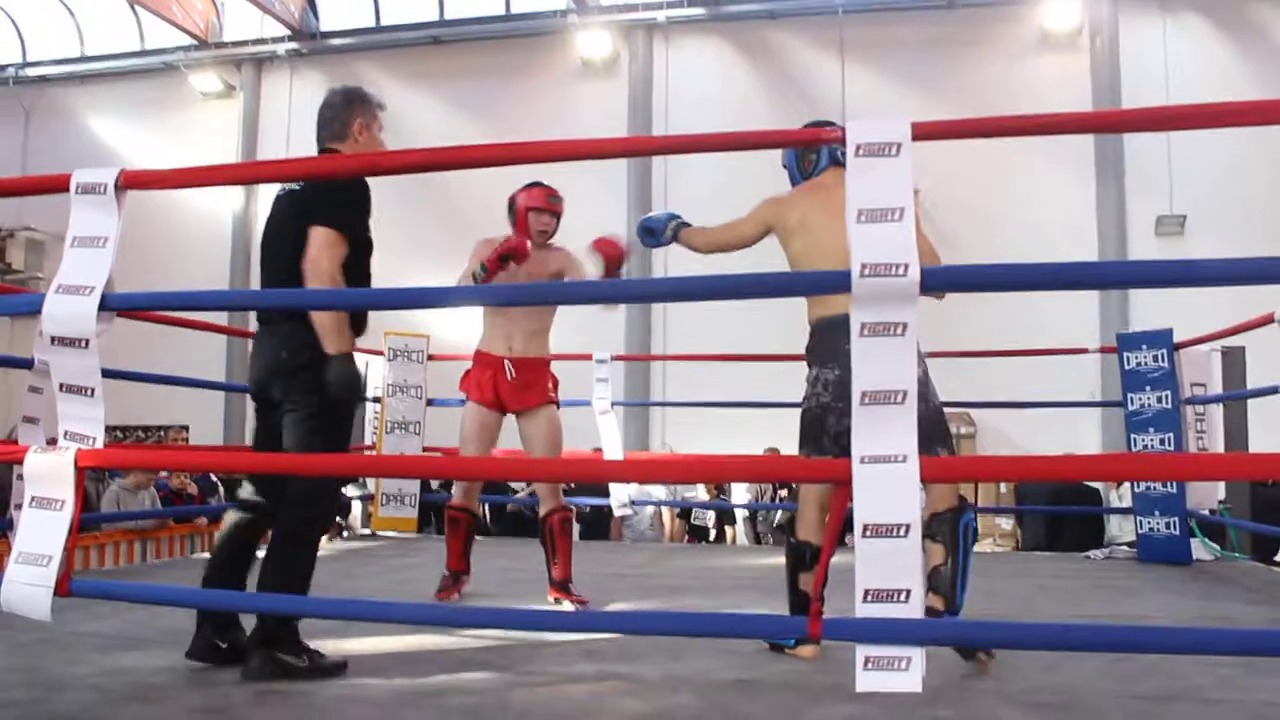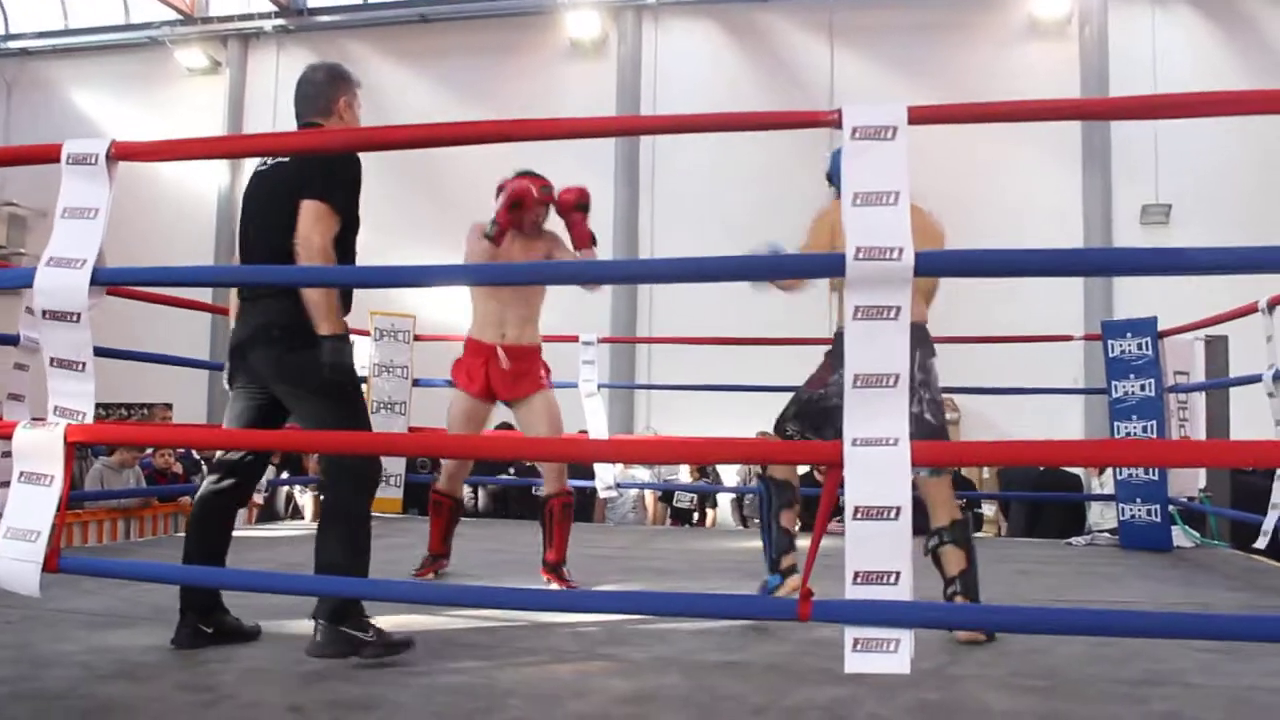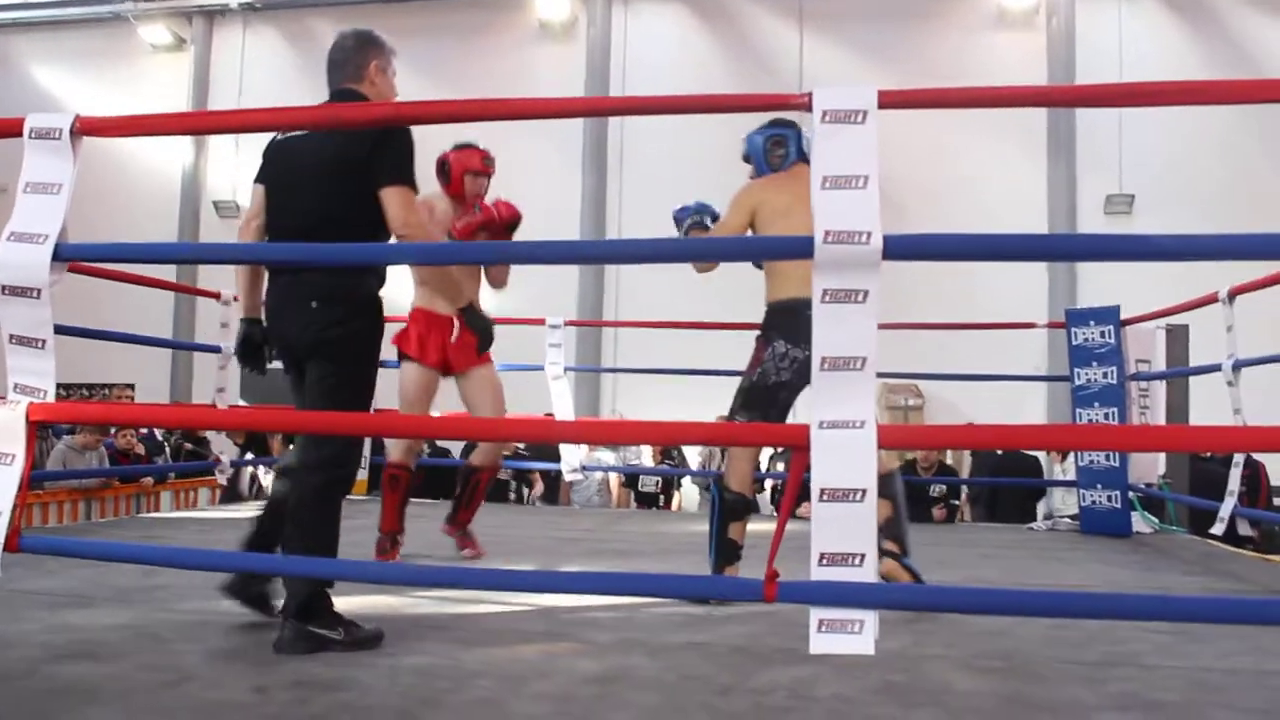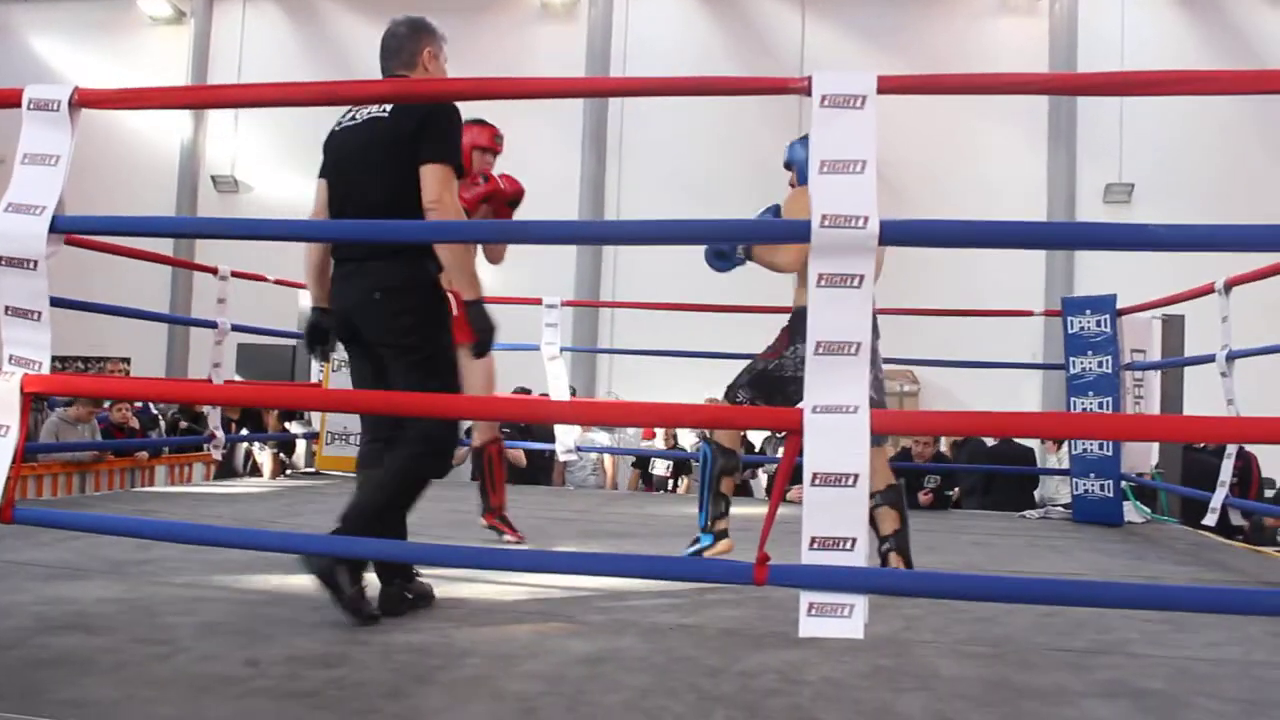
dt=0.4s
person 1, frame 1
left shoulder: (294, 188)
right shoulder: (345, 184)
right elbow: (321, 269)
right wrist: (340, 357)
left hip: (271, 354)
right hip: (310, 358)
left knee: (267, 493)
right knee: (313, 496)
left ankle: (216, 629)
right ankle: (274, 640)
person 1, frame 2
left shoulder: (266, 170)
right shoulder: (333, 160)
right elbow: (313, 245)
right wrist: (331, 336)
left hip: (255, 335)
right hip: (300, 336)
left knee: (231, 470)
right knee: (351, 470)
left ankle: (199, 613)
right ankle: (339, 620)
person 1, frame 3
left shoulder: (286, 136)
right shoulder: (381, 130)
left elbow: (253, 230)
right elbow: (409, 229)
left wrist: (252, 316)
right wrist: (466, 305)
left hip: (288, 307)
right hip: (343, 309)
left knee: (312, 448)
right knee: (328, 458)
left ankle: (253, 567)
right ankle: (306, 613)
person 1, frame 4
left shoulder: (346, 123)
right shoulder: (433, 113)
left elbow: (319, 224)
right elbow: (441, 210)
left wrist: (321, 306)
right wrist: (471, 300)
left hip: (351, 295)
right hip: (407, 292)
left knee: (385, 435)
right knee: (432, 433)
left ankle: (395, 579)
right ankle: (342, 550)
person 2, frame 1
left shoulder: (783, 208)
left elbow: (708, 242)
left wrist: (671, 228)
left hip: (830, 347)
left knee: (815, 488)
right knee: (938, 473)
left ankle: (803, 626)
right ankle: (941, 605)
person 2, frame 2
left shoulder: (839, 213)
right shoulder: (929, 223)
left elbow: (797, 278)
left wrist: (772, 272)
right hip: (914, 348)
left knee: (785, 443)
right knee: (934, 482)
left ankle: (784, 568)
right ankle: (965, 607)
person 2, frame 3
left shoulder: (758, 192)
left elbow: (705, 261)
left wrist: (693, 227)
left hip: (788, 325)
left knee: (744, 445)
left ankle: (725, 571)
person 2, frame 4
left shoulder: (804, 198)
left elbow: (789, 259)
left wrist: (745, 245)
left hip: (812, 327)
left knee: (734, 407)
right knee: (874, 450)
left ankle: (716, 531)
right ankle: (898, 564)
person 3, frame 1
left shoulder: (558, 257)
right shoulder: (493, 246)
left wrist: (610, 272)
right wrist: (489, 265)
left hip: (534, 378)
right hip: (486, 371)
left knee: (549, 483)
right knee: (469, 477)
left ankle: (560, 583)
right ankle: (456, 572)
person 3, frame 2
left shoulder: (549, 242)
right shoulder: (482, 228)
right elbow: (474, 265)
left wrist: (580, 225)
right wrist: (503, 220)
left hip: (526, 365)
right hip: (477, 359)
left knee: (554, 463)
right knee: (453, 464)
left ankle: (555, 566)
right ankle: (436, 553)
person 3, frame 3
left shoulder: (482, 215)
right shoulder: (422, 208)
left elbow: (499, 281)
right elbow: (422, 270)
left wrist: (501, 235)
right wrist: (463, 232)
left hip: (469, 332)
right hip: (426, 329)
right knee: (408, 435)
left ankle: (459, 522)
right ankle: (390, 532)
person 3, frame 4
left shoulder: (484, 193)
left elbow: (495, 256)
left wrist: (502, 211)
right wrist: (466, 204)
left hip: (464, 305)
left ankle: (494, 510)
